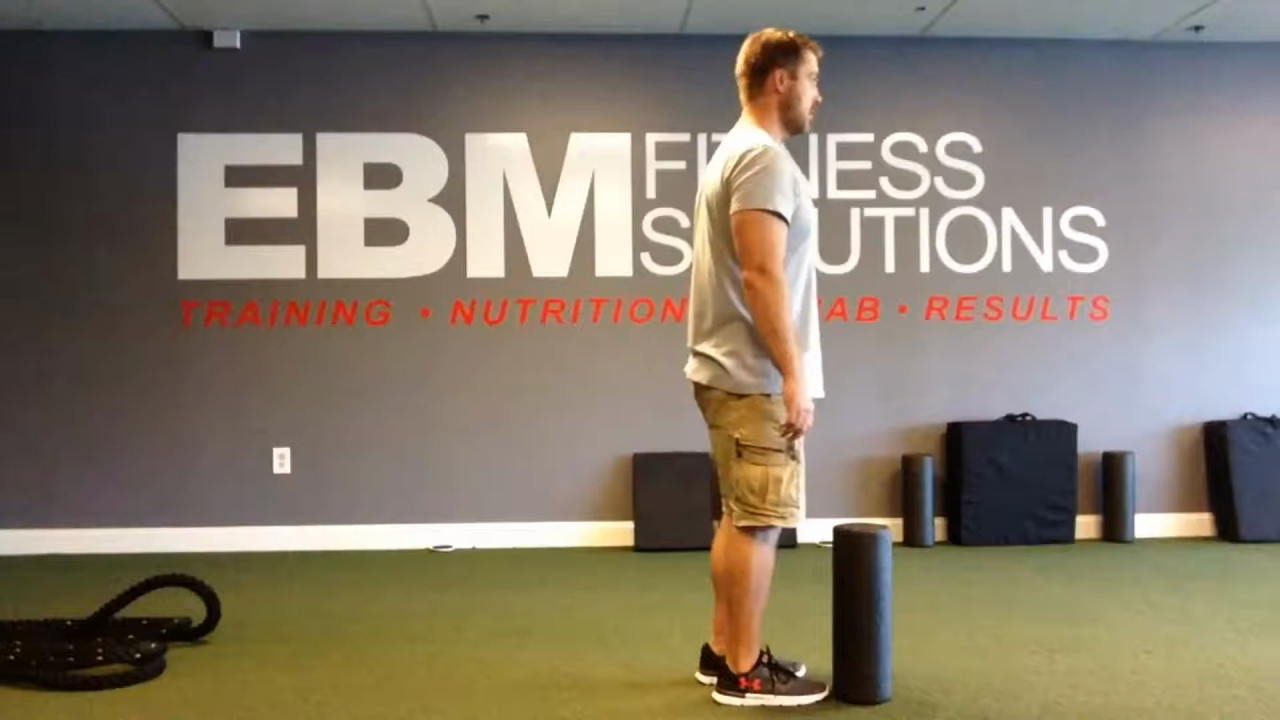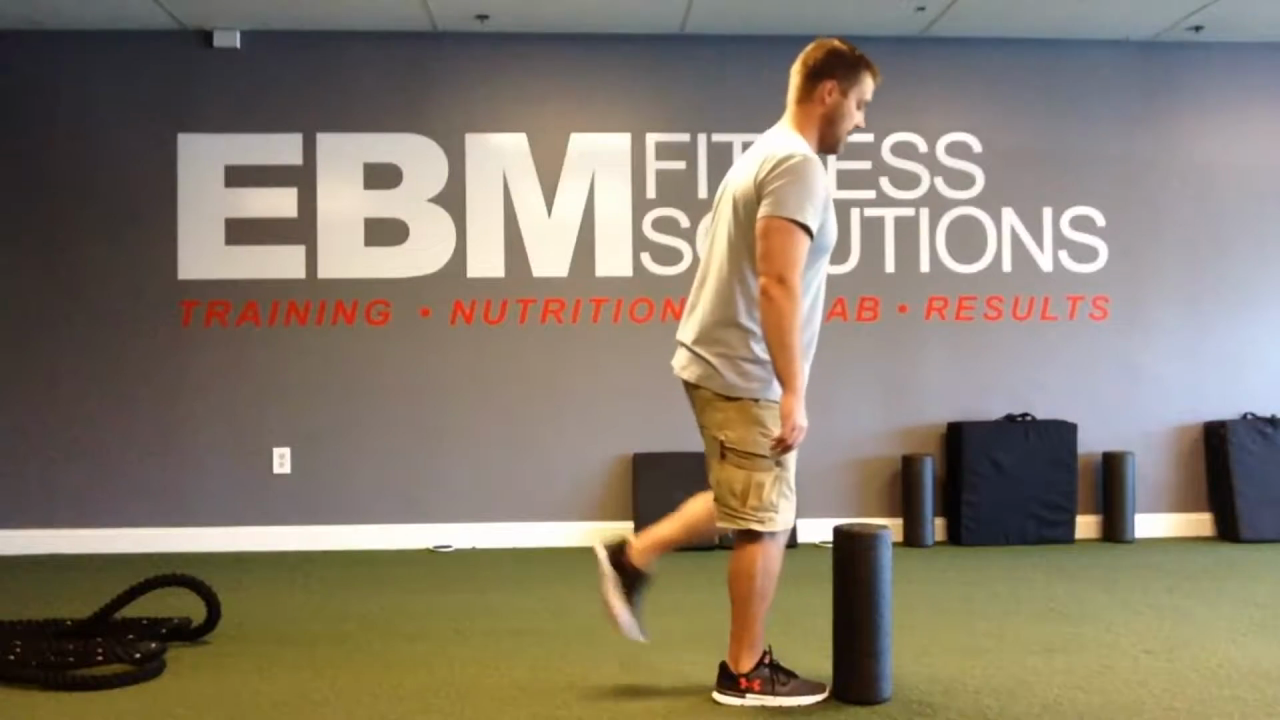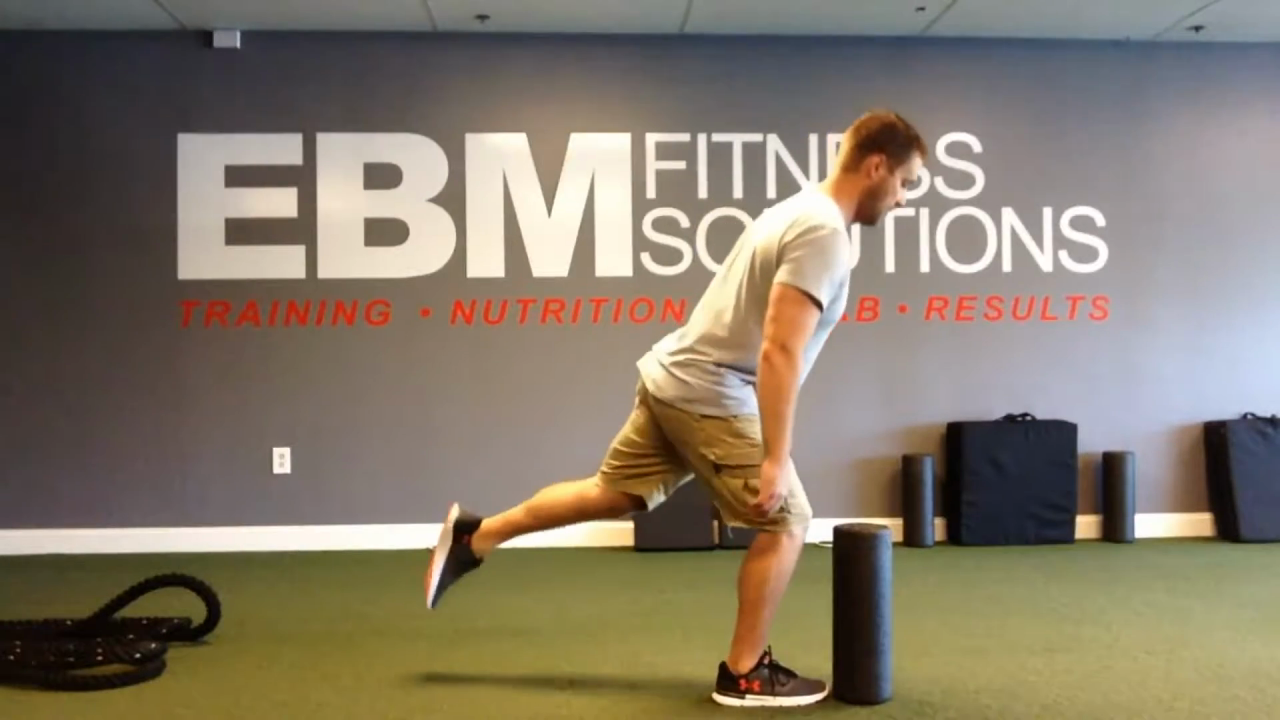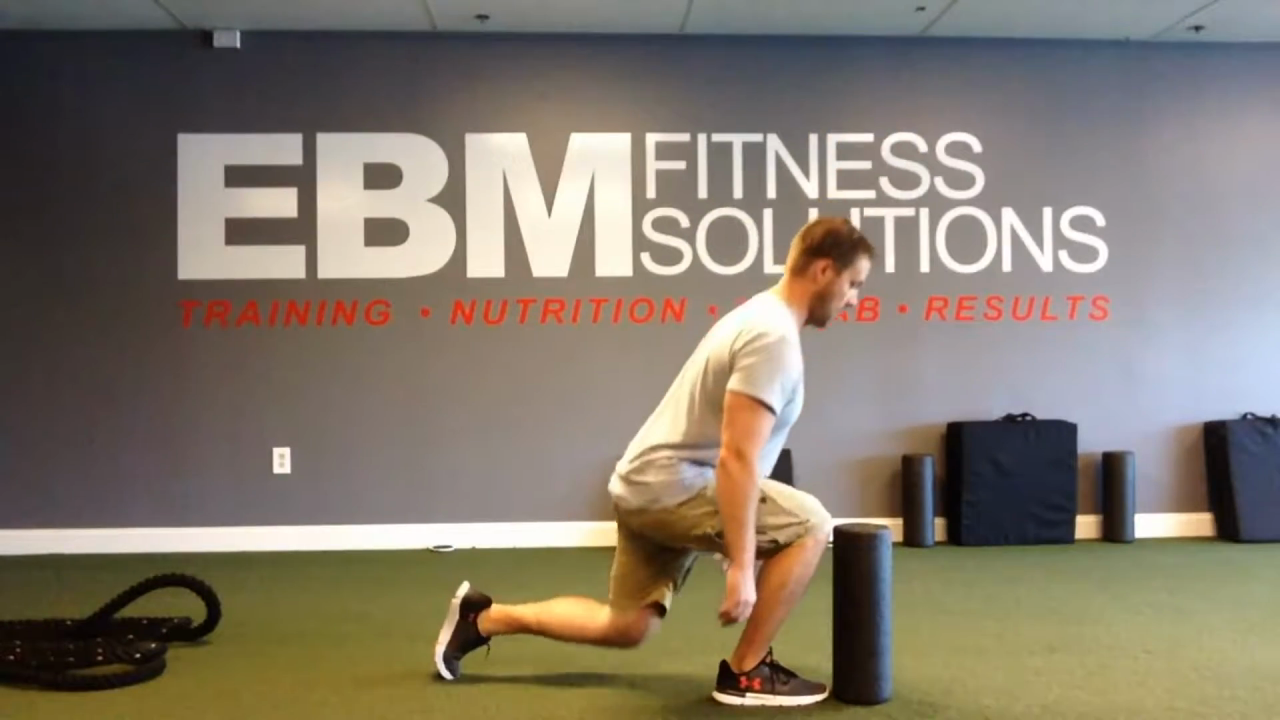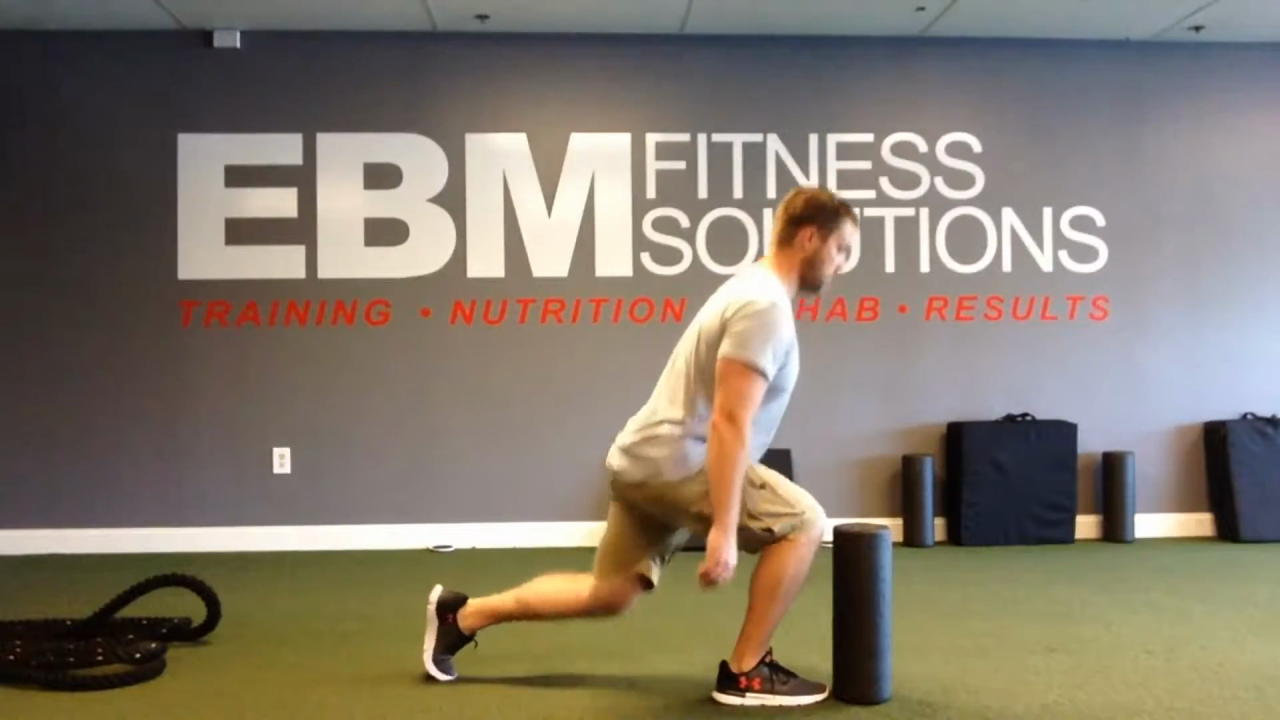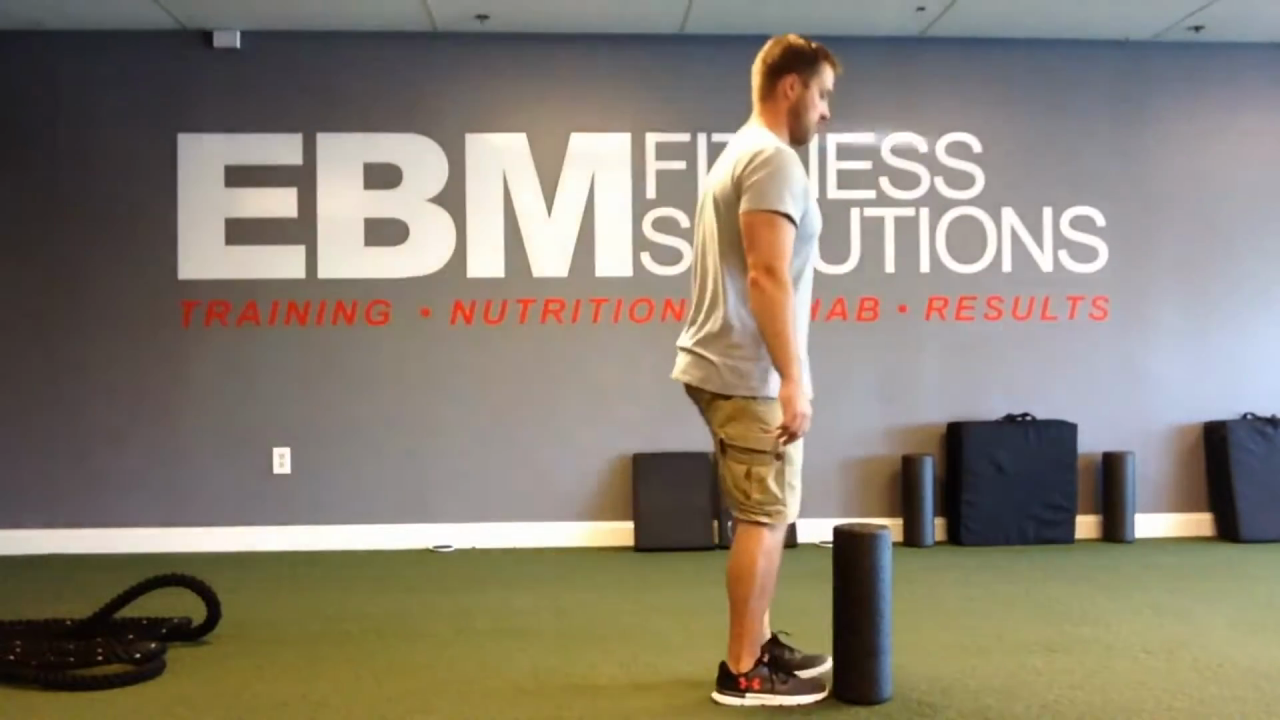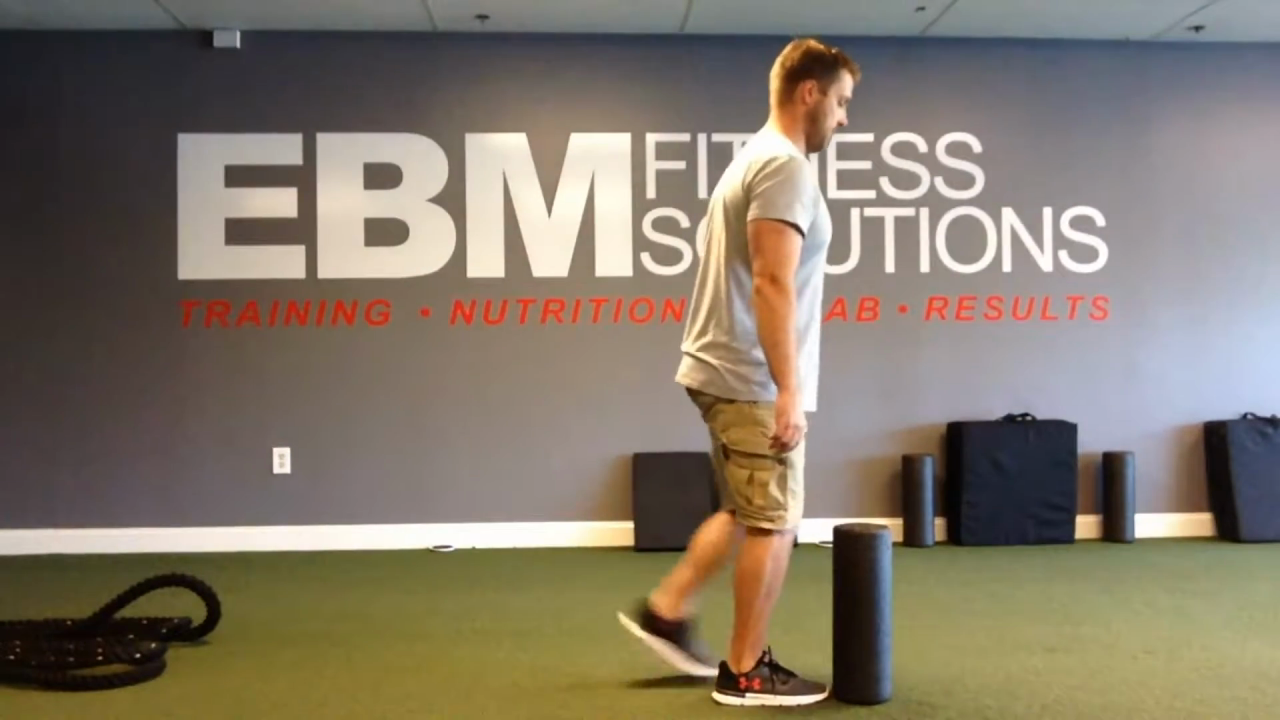
dt=0.7s
person 1, frame 1
left shoulder: (737, 154)
right shoulder: (763, 157)
right elbow: (760, 276)
right wrist: (792, 376)
left hip: (729, 370)
right hip: (754, 377)
left knee: (740, 516)
right knee: (759, 520)
left ankle: (725, 650)
right ankle: (745, 672)
person 1, frame 2
left shoulder: (766, 153)
right shoulder: (797, 164)
right elbow: (778, 285)
right wrist: (793, 393)
left hip: (723, 361)
right hip: (743, 372)
left knee: (751, 504)
right knee: (764, 519)
left ankle: (632, 558)
right ankle: (745, 672)
person 1, frame 3
left shoulder: (802, 210)
right shoulder: (825, 233)
right elbow: (780, 353)
right wrist: (775, 460)
left hip: (672, 379)
right hip: (708, 394)
left knee: (608, 495)
right knee: (786, 521)
left ankle: (471, 540)
right ankle: (746, 674)
person 1, frame 4
left shoulder: (759, 316)
right shoulder: (773, 336)
right elbow: (737, 458)
right wrist: (740, 566)
left hip: (646, 485)
right hip: (671, 487)
left knee: (624, 627)
right knee: (809, 527)
left ankle: (481, 618)
right ankle: (746, 673)
person 1, frame 5
left shoulder: (753, 289)
right shoulder: (765, 305)
right elbow: (729, 423)
right wrist: (722, 533)
left hip: (644, 459)
right hip: (672, 462)
left knee: (607, 595)
right knee: (803, 525)
left ankle: (461, 615)
right ankle: (746, 673)
person 1, frame 6
left shoulder: (741, 153)
right shoulder: (772, 159)
right elbow: (768, 276)
right wrist: (793, 381)
left hip: (720, 364)
right hip: (746, 374)
left knee: (757, 516)
right knee: (765, 518)
left ankle: (758, 645)
right ankle: (744, 671)
person 1, frame 7
left shoulder: (758, 158)
right shoulder: (785, 165)
right elbow: (770, 287)
right wrist: (788, 392)
left hip: (720, 367)
right hip: (745, 379)
left knee: (747, 514)
right knee: (774, 522)
left ankle: (668, 613)
right ankle: (744, 672)
